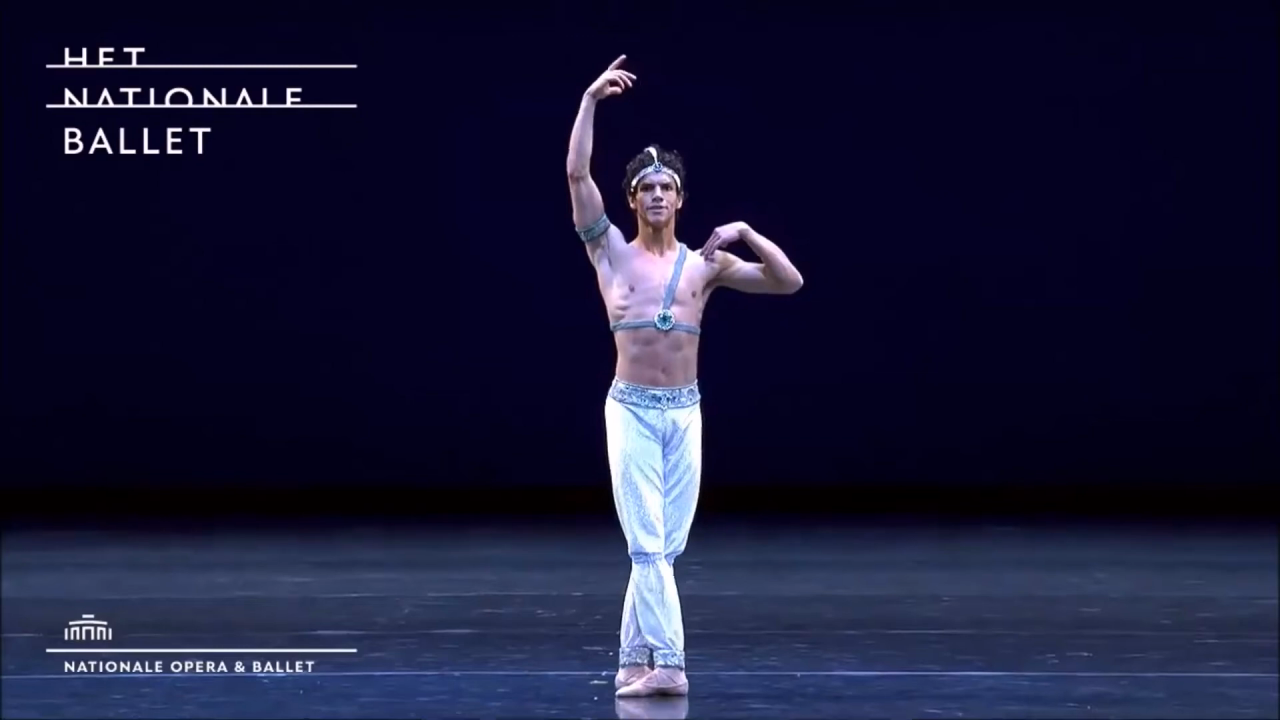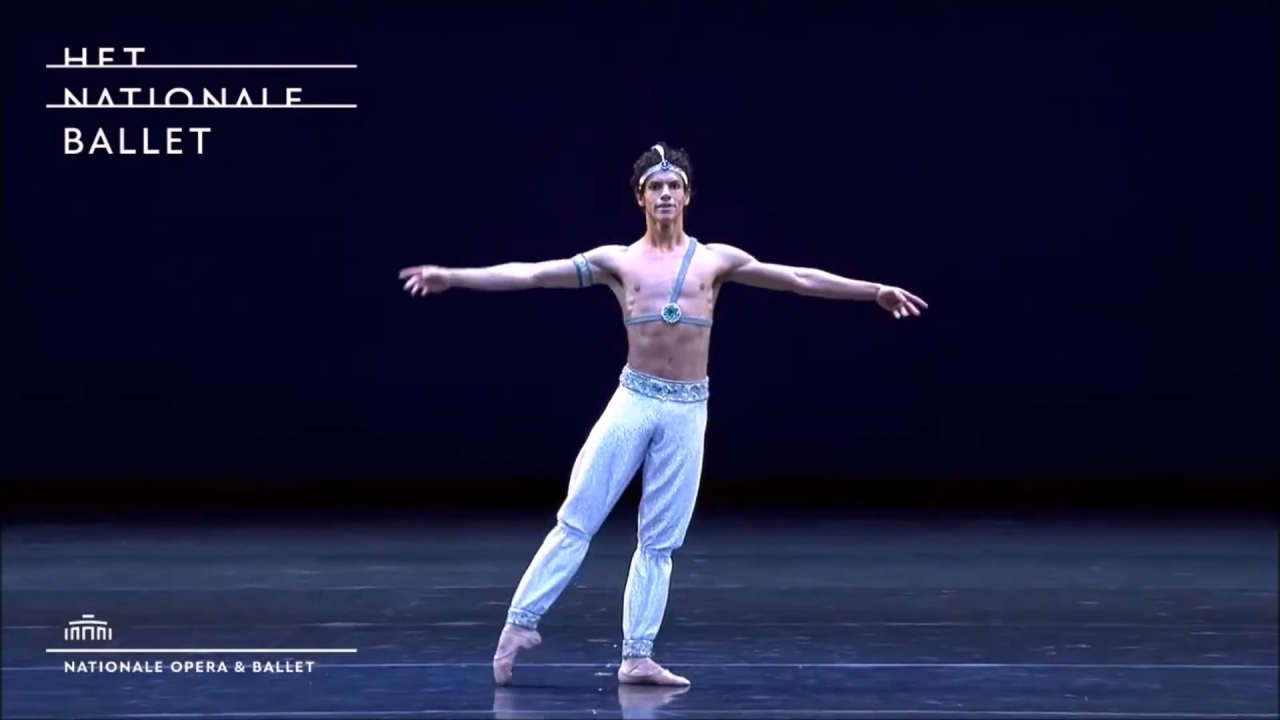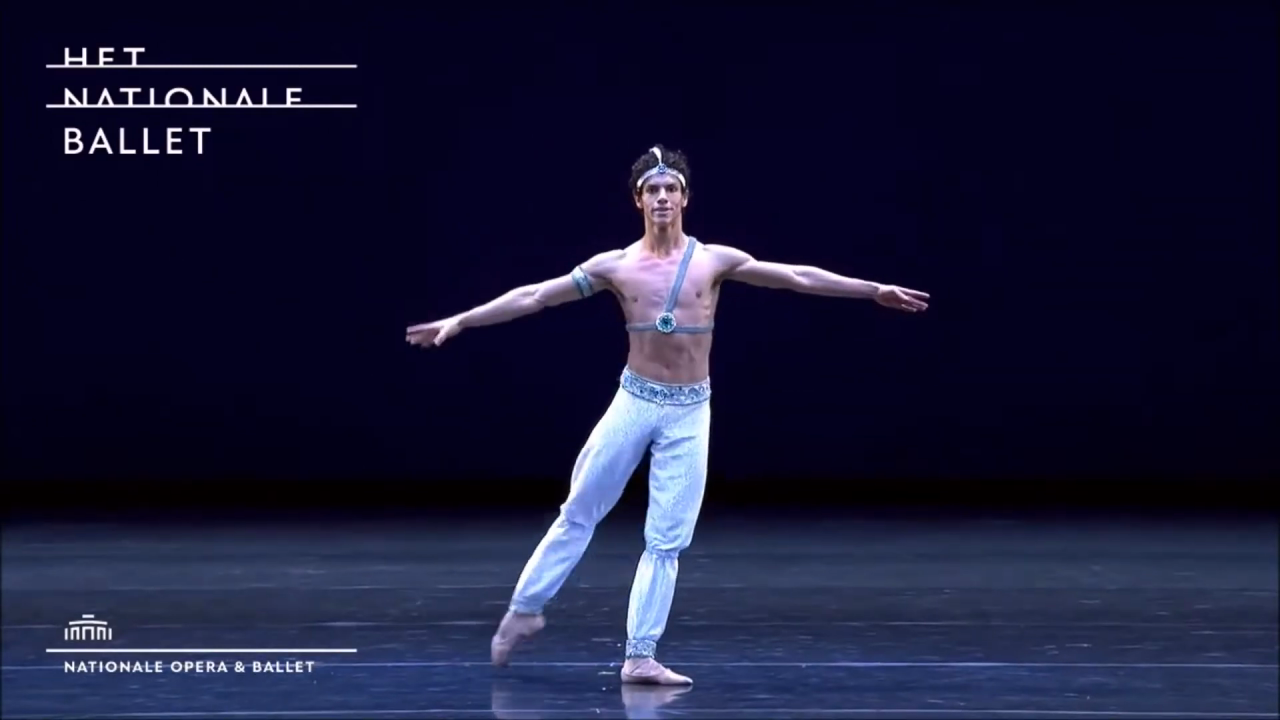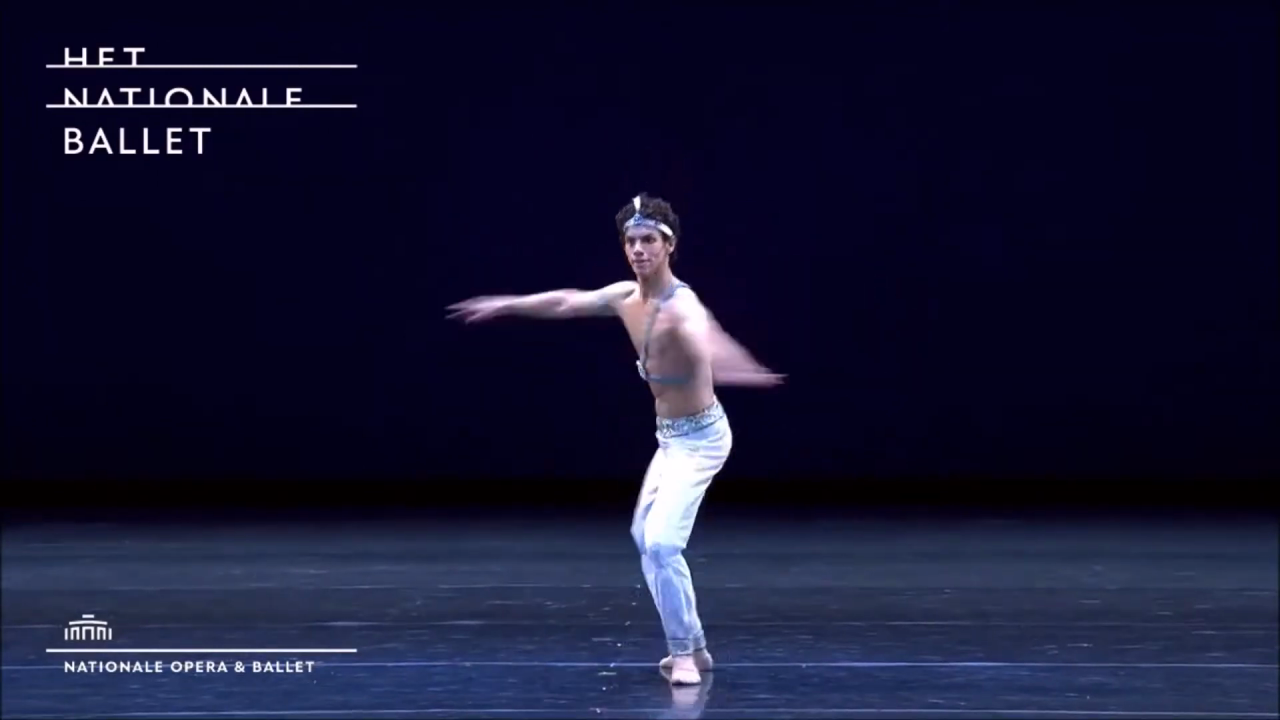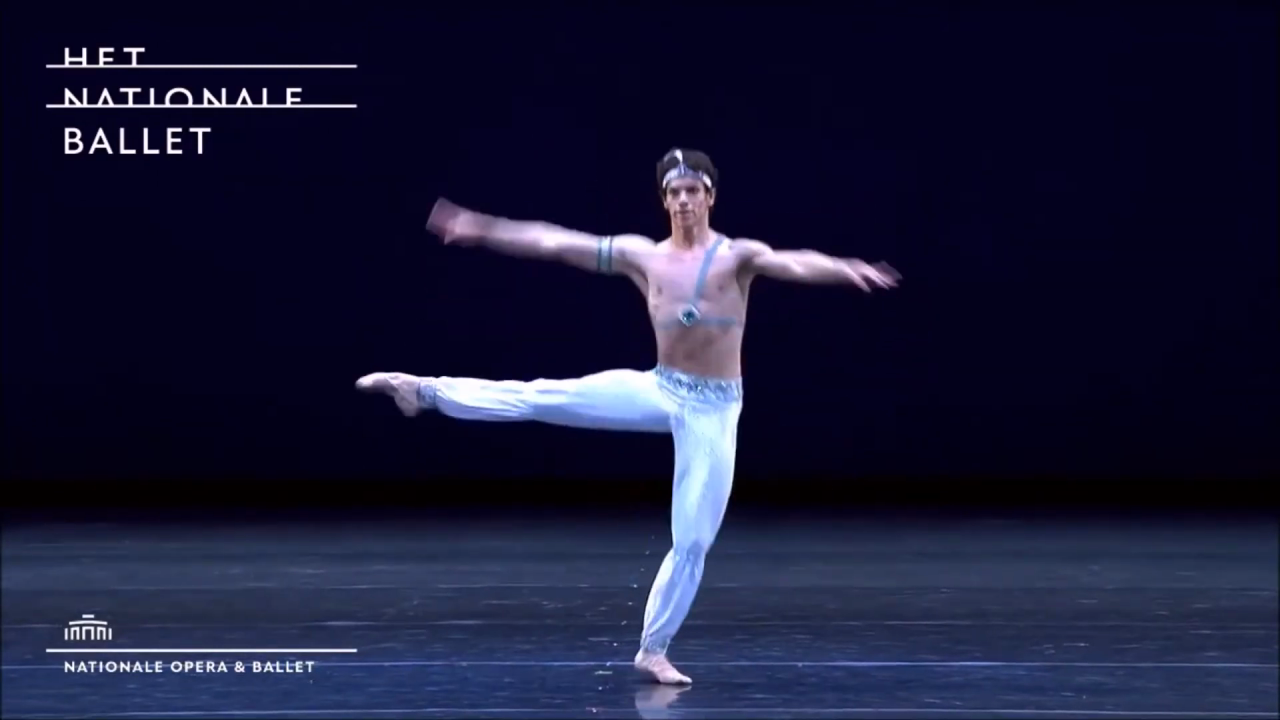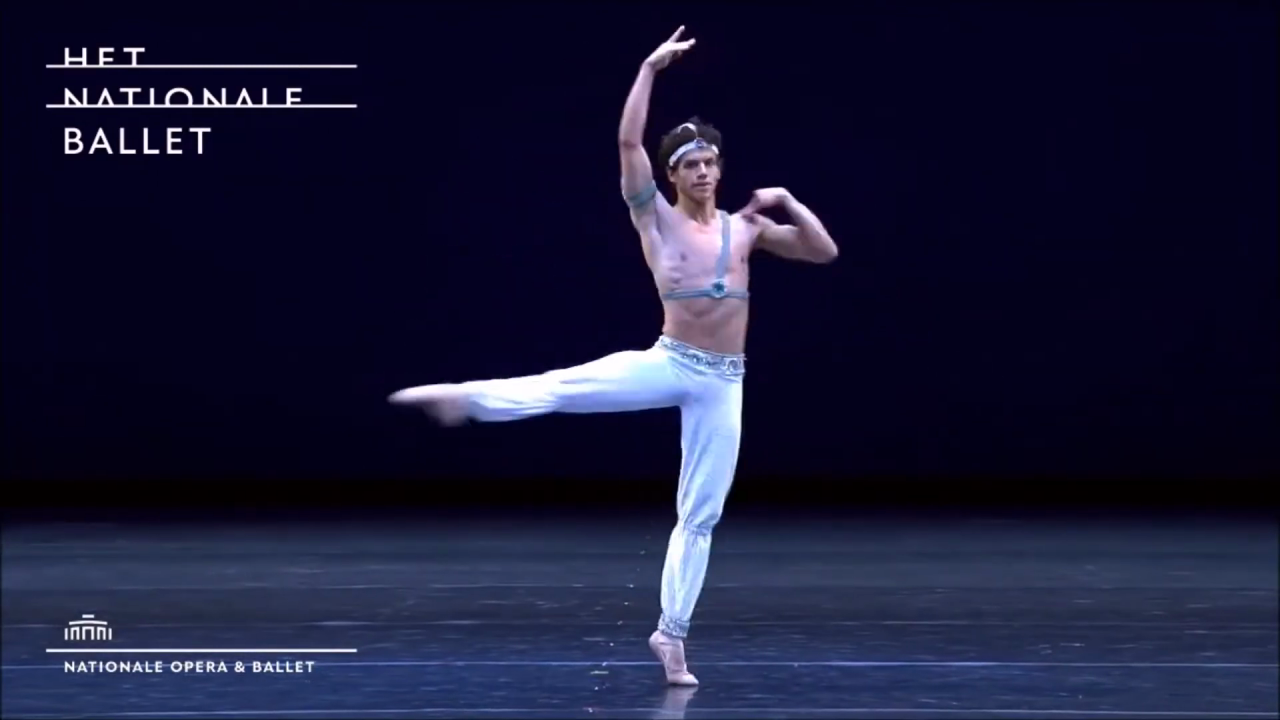
dt=0.5s
person 1, frame 1
left shoulder: (707, 263)
right shoulder: (610, 253)
left elbow: (790, 283)
right elbow: (577, 175)
left wrist: (745, 233)
right wrist: (589, 98)
left hip: (685, 413)
right hip: (631, 410)
left knee: (664, 547)
right knee: (648, 545)
left ankle: (635, 663)
right ankle: (666, 664)
person 1, frame 2
left shoulder: (717, 258)
right shoulder: (615, 259)
left elbow: (798, 278)
right elbow: (529, 275)
left wrist: (875, 290)
right wrist: (448, 275)
left hip: (688, 409)
right hip: (634, 400)
left knee: (661, 540)
right knee: (578, 518)
left ankle: (637, 656)
right ankle: (521, 622)
person 1, frame 3
left shoulder: (715, 258)
right shoulder: (614, 265)
left elbow: (798, 277)
right elbow: (534, 296)
left wrist: (874, 290)
right wrist: (458, 320)
left hip: (690, 412)
right hip: (635, 402)
left knee: (667, 540)
right knee: (579, 513)
left ankle: (639, 656)
right ankle: (523, 609)
person 1, frame 4
left shoulder: (684, 307)
right shoulder: (626, 296)
left elbow: (708, 346)
right elbow: (571, 301)
left wrist: (738, 366)
right wrist: (503, 303)
left hip: (698, 442)
right hip: (672, 438)
left knee: (659, 542)
right knee: (645, 535)
left ankle: (687, 650)
right ankle: (690, 644)
person 1, frame 5
left shoulder: (740, 254)
right shoulder: (644, 254)
left elbow: (797, 265)
right elbow: (555, 242)
left wrist: (848, 268)
right wrist: (479, 226)
left hip: (715, 409)
right hip: (660, 391)
left knee: (693, 541)
right knee: (541, 398)
left ankle: (653, 651)
right ankle: (425, 391)
person 1, frame 6
left shoulder: (749, 226)
right shoulder: (651, 218)
left elbow: (825, 252)
right elbow: (628, 141)
left wrist: (791, 205)
right wrist: (650, 66)
left hip: (720, 384)
right hip: (670, 365)
left knee: (700, 520)
right knee: (562, 387)
left ankle: (671, 635)
right ankle: (461, 399)
